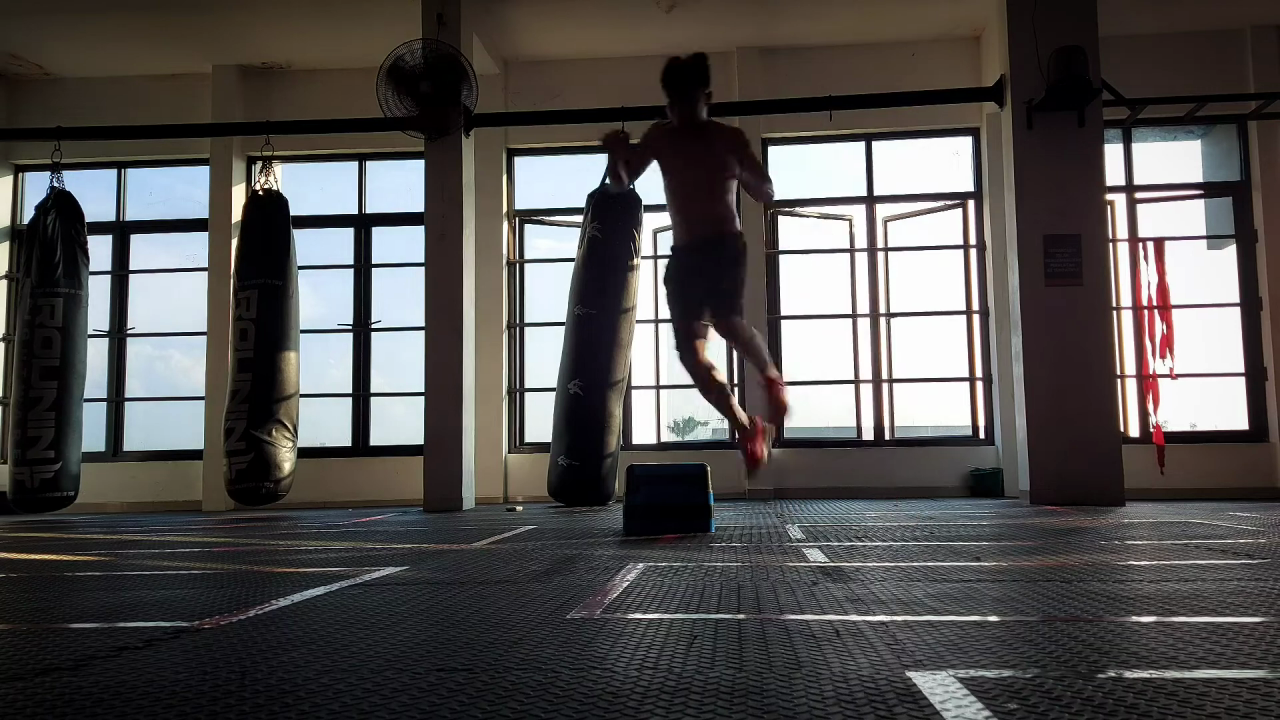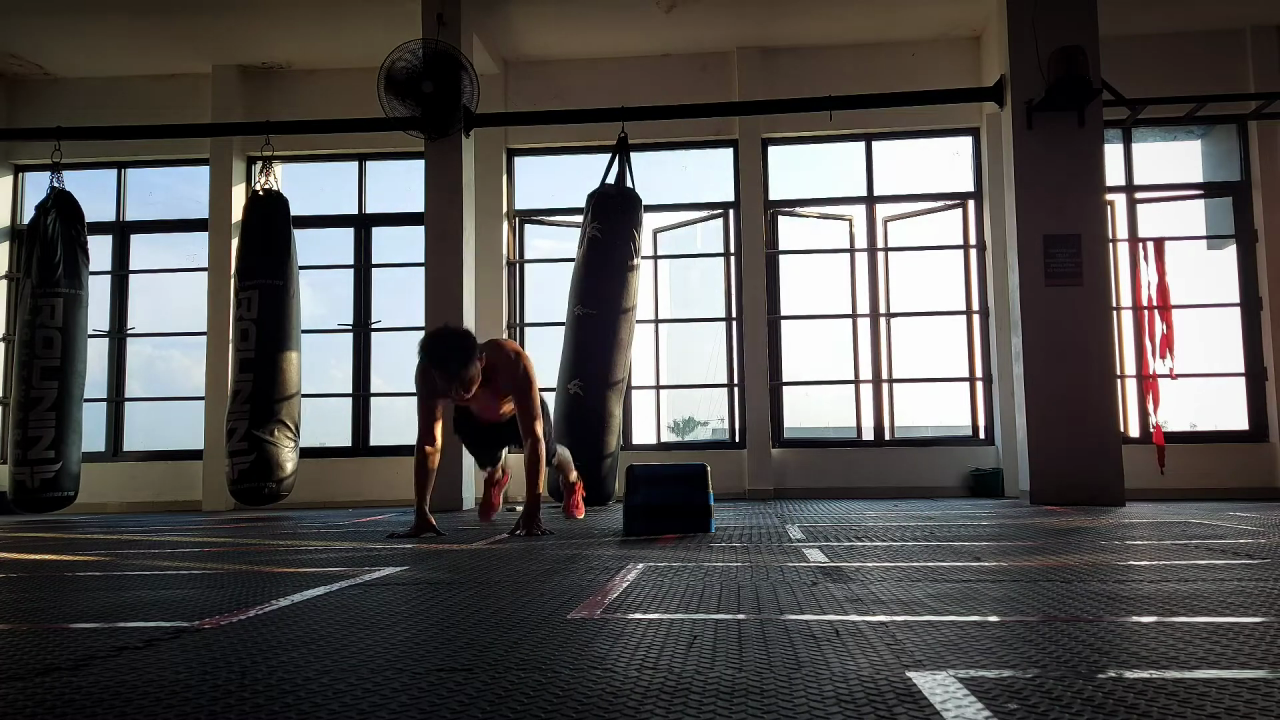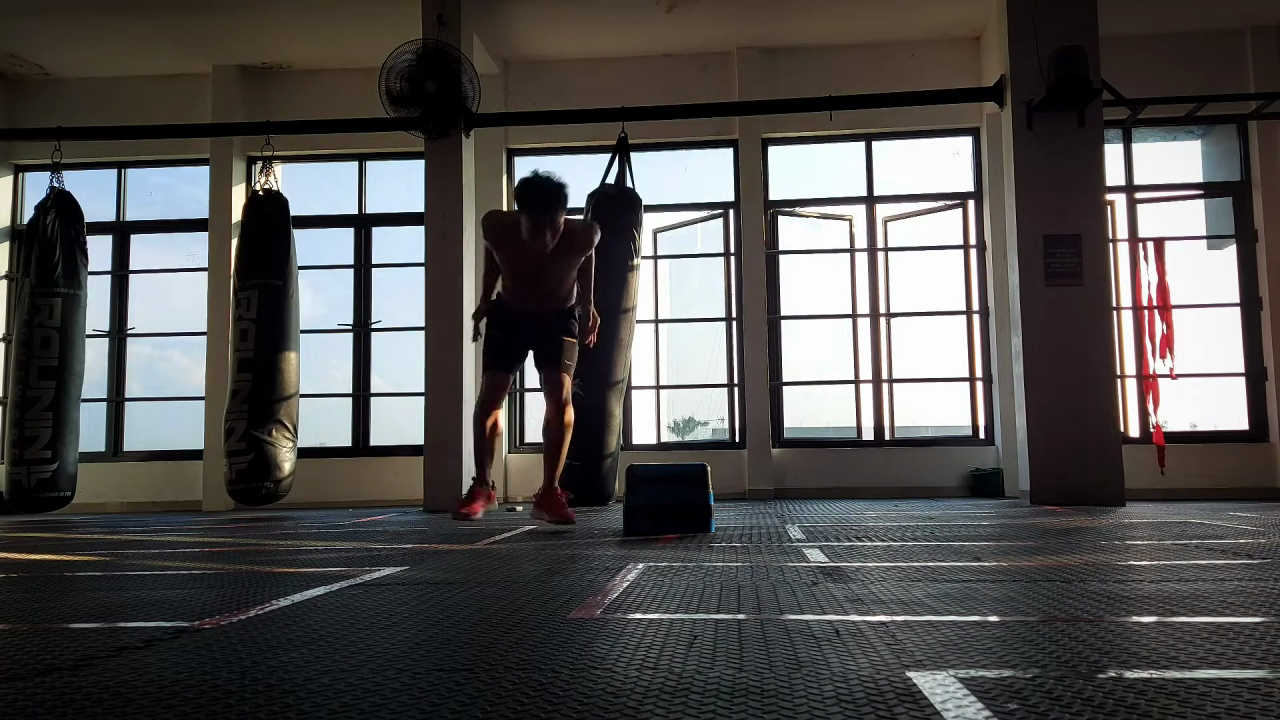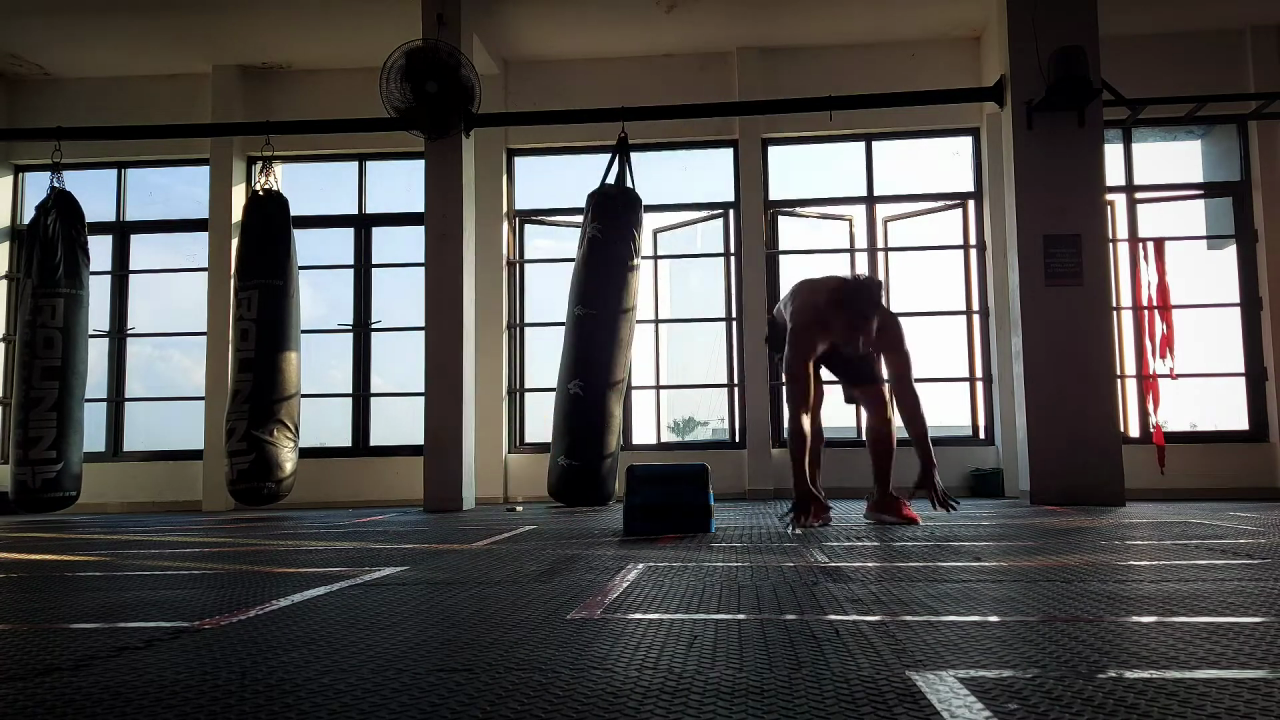
dt=1s
person 1, frame 1
left shoulder: (730, 137)
right shoulder: (659, 137)
left elbow: (766, 195)
right elbow: (621, 182)
left wrist: (745, 170)
right wrist: (616, 154)
left hip: (723, 244)
right hip: (685, 254)
left knee: (725, 318)
right knee: (691, 354)
left ankle: (771, 379)
right ankle: (746, 427)
person 1, frame 2
left shoulder: (514, 364)
right shoulder: (428, 372)
left elbow: (533, 438)
right elbow: (428, 442)
left wrist: (532, 513)
right wrist: (421, 515)
left hip: (514, 412)
left ankle: (571, 478)
right ankle: (495, 473)
person 1, frame 3
left shoulder: (582, 233)
right shoulder: (495, 225)
left wrist: (588, 305)
right wrist: (484, 301)
left hip: (558, 316)
right hip: (508, 314)
left knee: (560, 395)
right knee: (491, 393)
left ankle: (549, 492)
right ankle: (482, 485)
person 1, frame 4
left shoulder: (886, 323)
right shoulder: (806, 324)
left elbow: (906, 393)
right elbow: (797, 412)
left wrist: (929, 467)
right wrist: (802, 486)
right hip: (783, 330)
left knee: (879, 399)
right knee: (810, 401)
left ankle: (882, 497)
right ankle: (813, 499)
